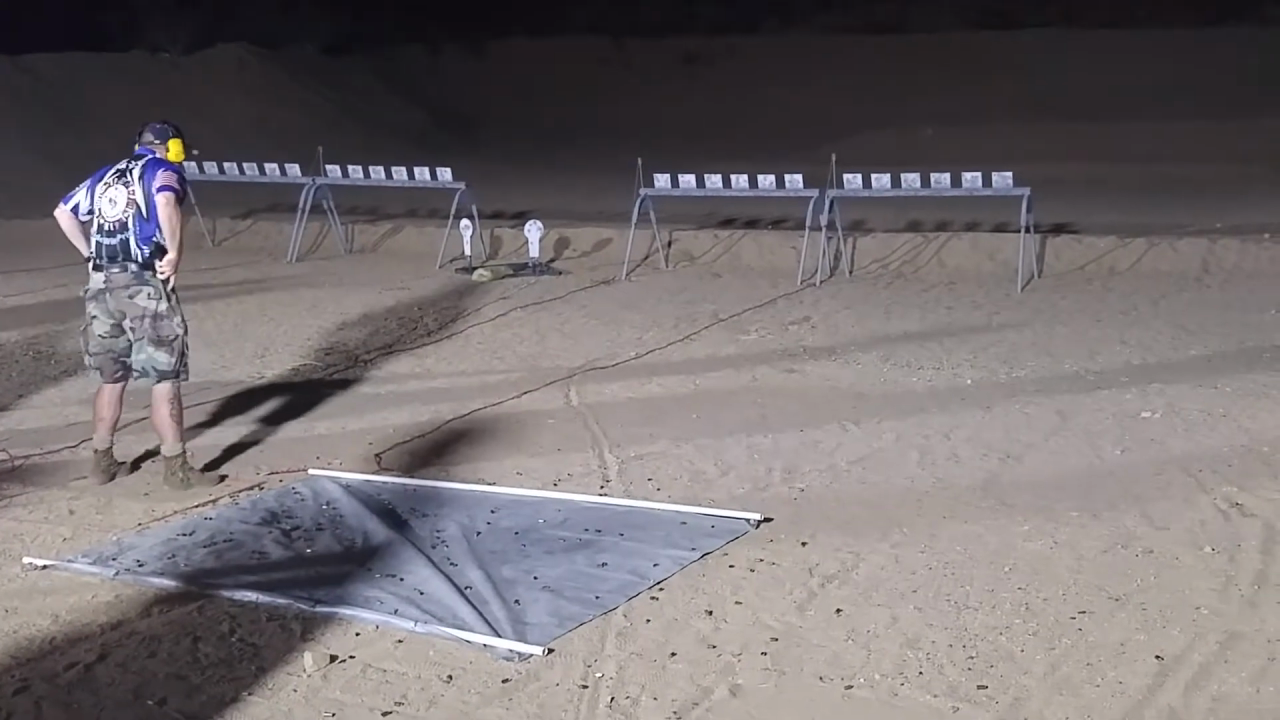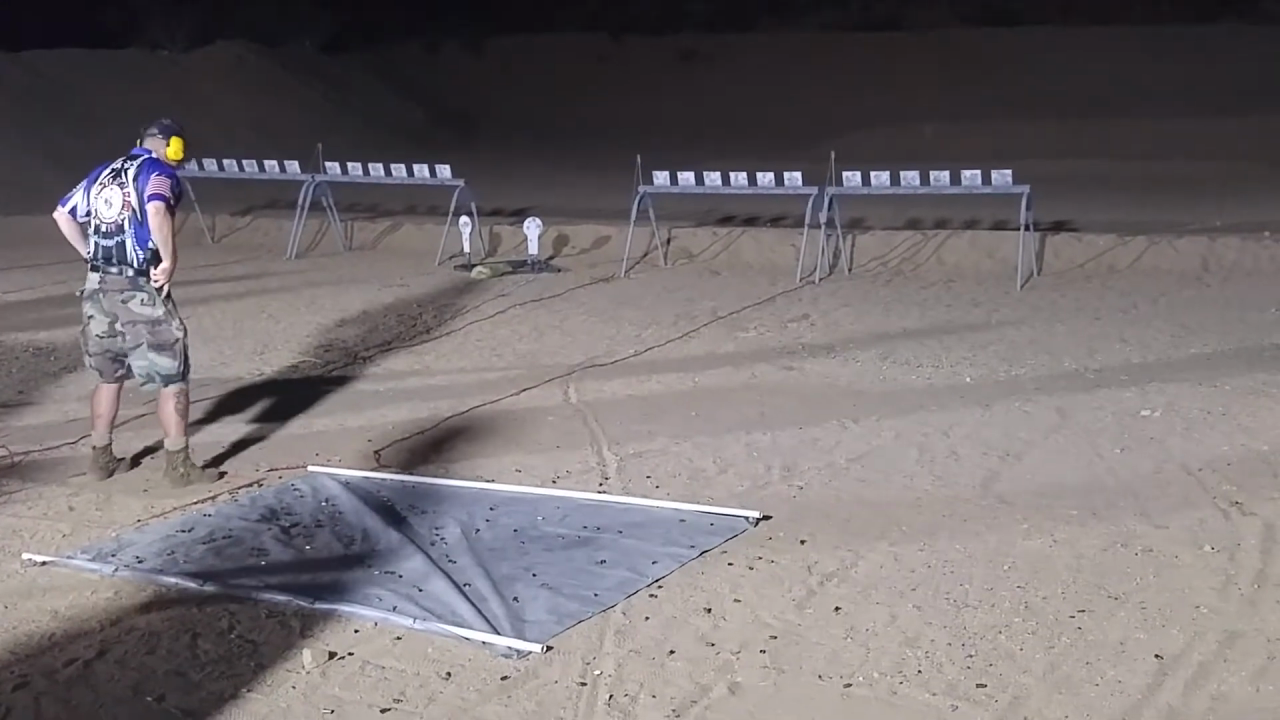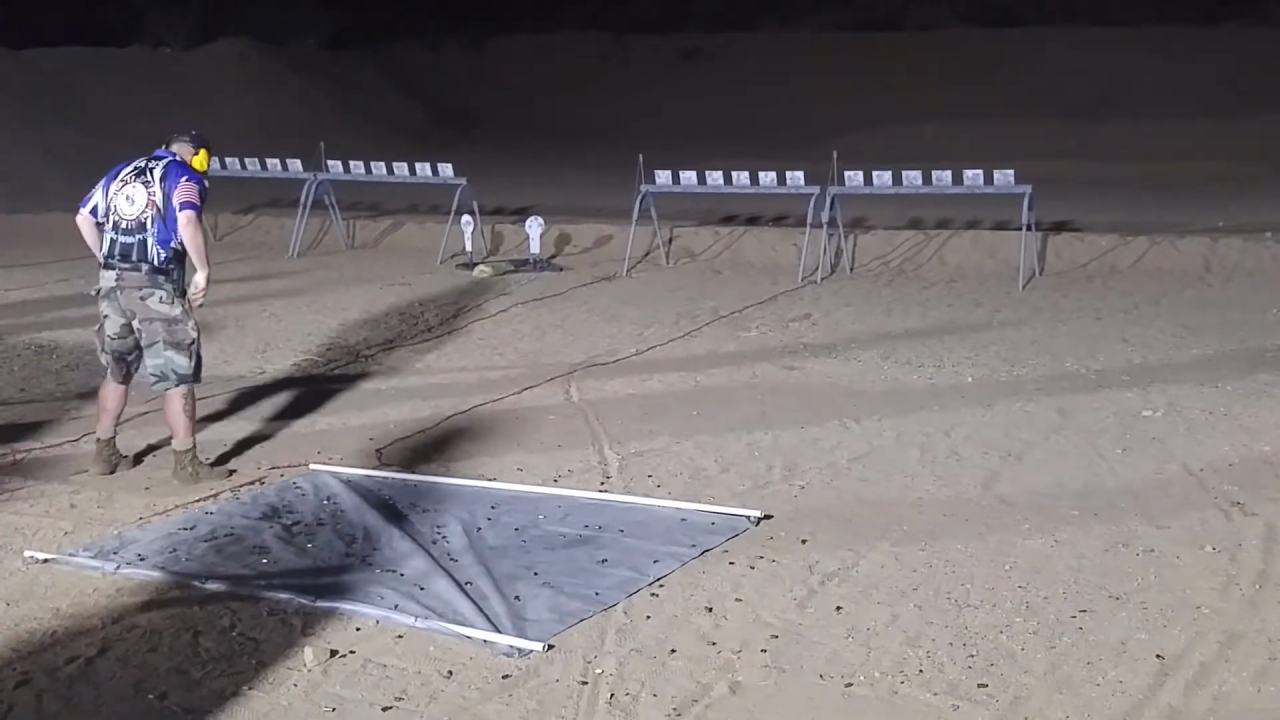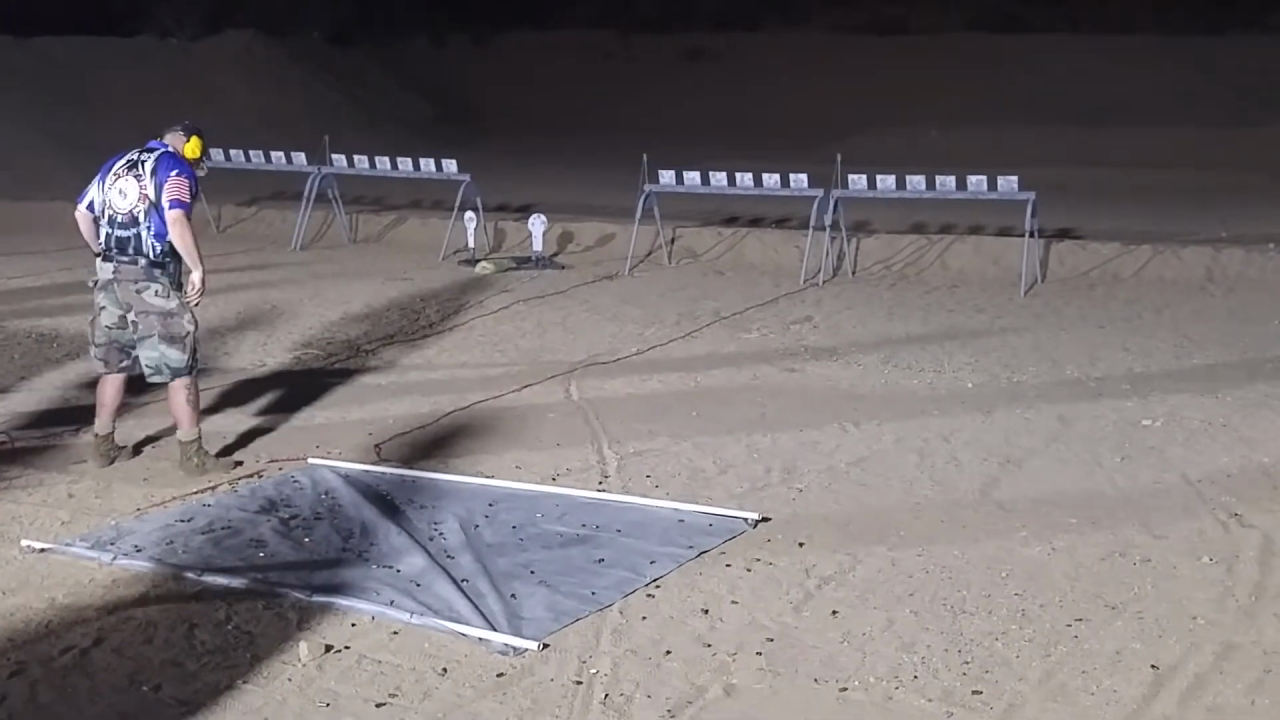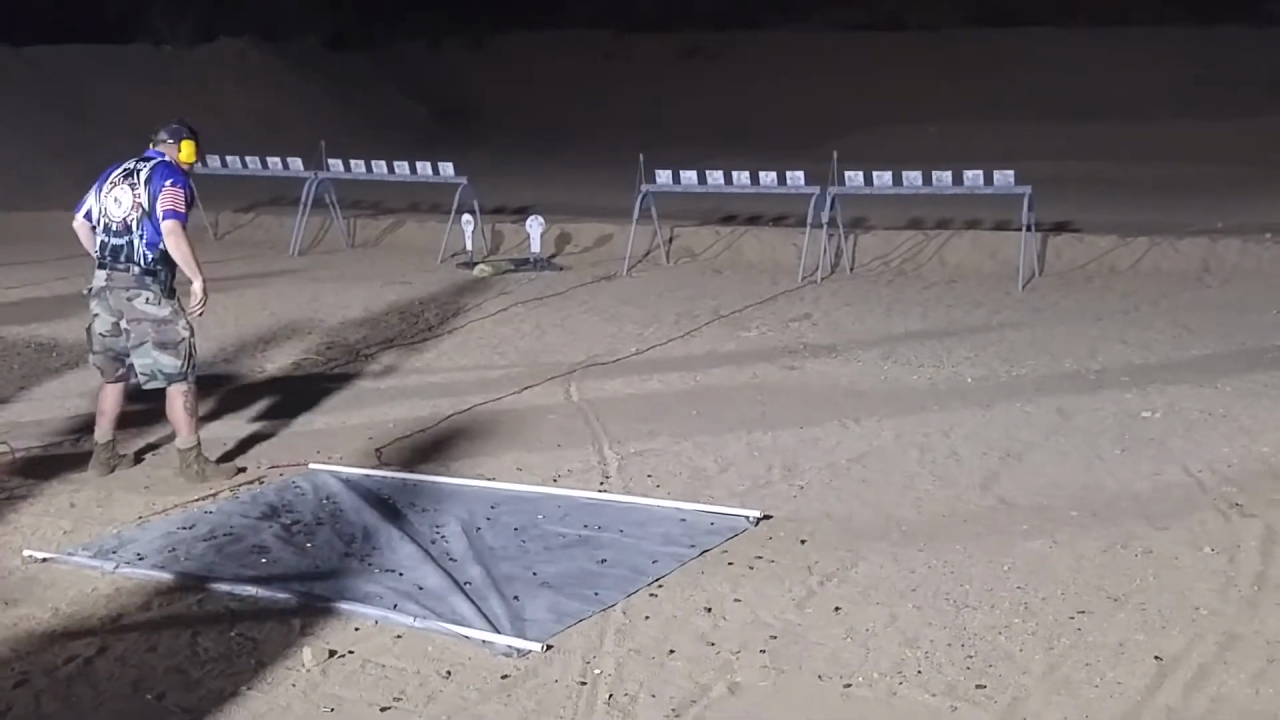
dt=0.5s
person 1, frame 1
left shoulder: (106, 174)
right shoulder: (164, 170)
left elbow: (64, 212)
right elbow: (165, 202)
left wrist: (92, 256)
right wrist: (174, 254)
left hip: (103, 283)
right hip: (144, 283)
left knee: (111, 377)
right knee: (164, 377)
left ankle: (102, 461)
right ankle: (176, 468)
person 1, frame 2
left shoulder: (104, 173)
right shoulder: (160, 172)
left elbow: (63, 214)
right elbow: (156, 212)
left wrist: (92, 256)
right wrist: (169, 260)
left hip: (99, 284)
right hip: (139, 286)
left knee: (109, 375)
right knee: (171, 375)
left ankle: (101, 457)
right ankle: (178, 464)
person 1, frame 3
left shoulder: (122, 172)
right shoulder: (185, 176)
left elbow: (84, 217)
right elbow: (188, 221)
right wrist: (202, 271)
left hip: (113, 282)
right hip: (156, 285)
left knee: (117, 370)
right knee: (179, 375)
left ankle: (104, 452)
right ankle: (186, 463)
person 1, frame 4
left shoulder: (116, 164)
right shoulder: (177, 168)
left elbow: (82, 213)
right elbow: (176, 220)
right wrist: (197, 269)
left hip: (110, 275)
right hip: (153, 279)
left knee: (114, 363)
right knee: (179, 369)
left ankle: (103, 446)
right ankle: (192, 454)
person 1, frame 5
left shoulder: (114, 173)
right shoulder: (172, 177)
left elbow: (80, 223)
right elbow: (172, 231)
right wrist: (198, 279)
left hip: (105, 284)
right hip: (147, 288)
left knee: (114, 372)
right knee: (177, 374)
left ankle: (103, 454)
right ankle: (192, 462)
